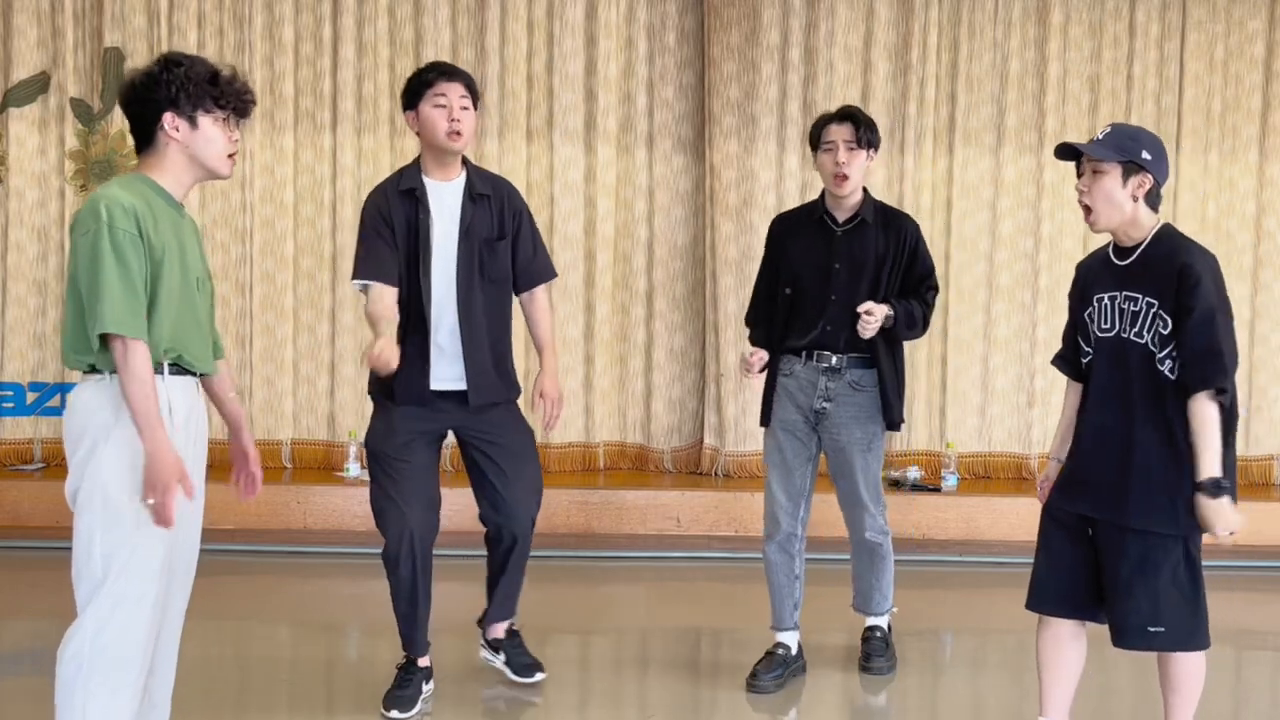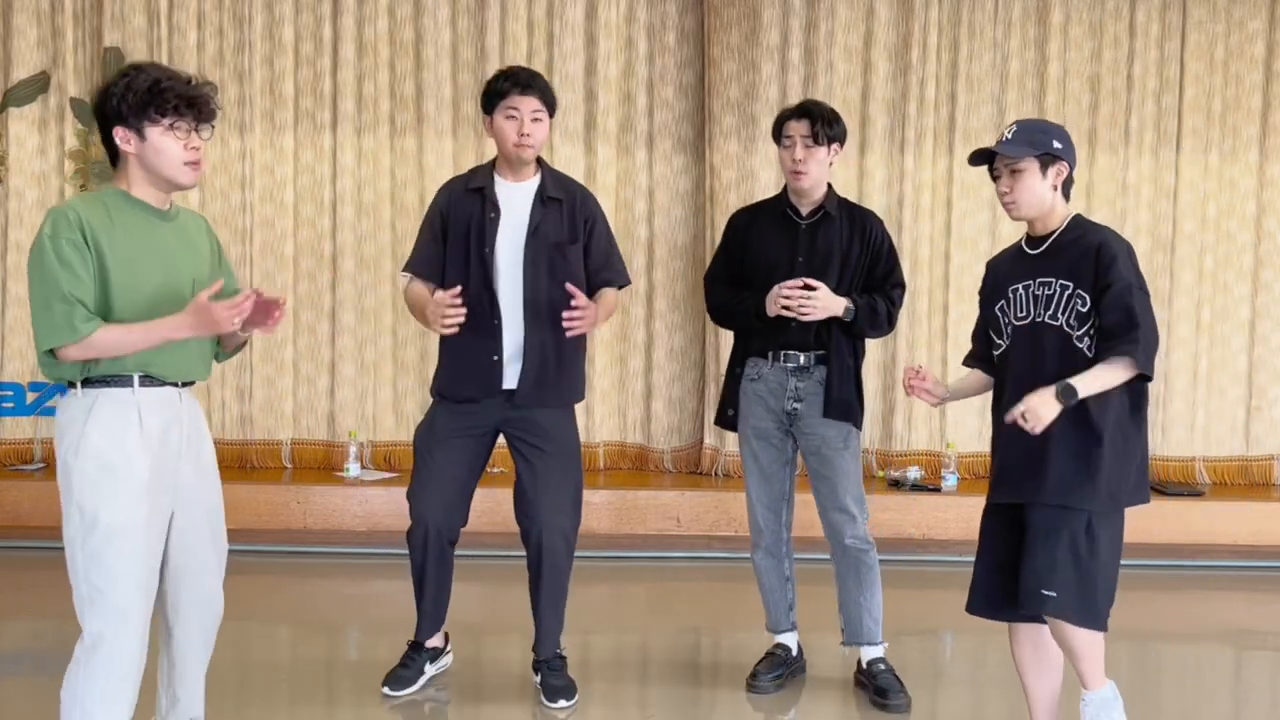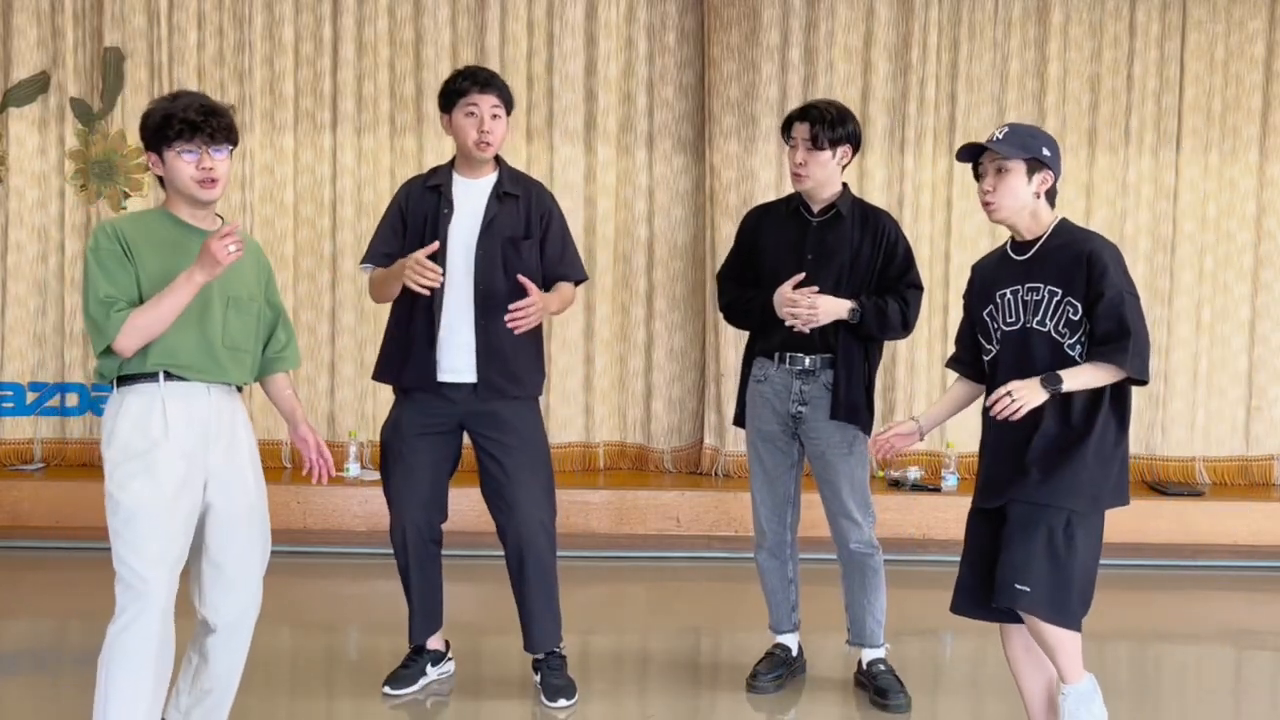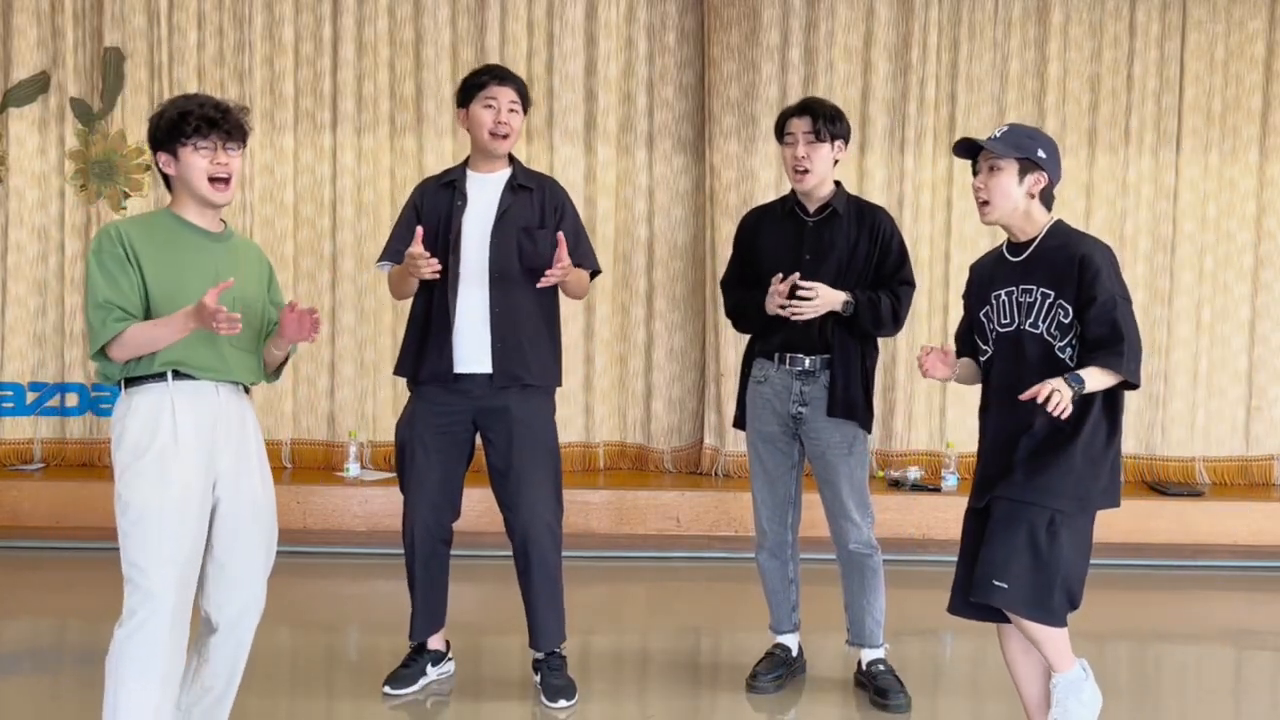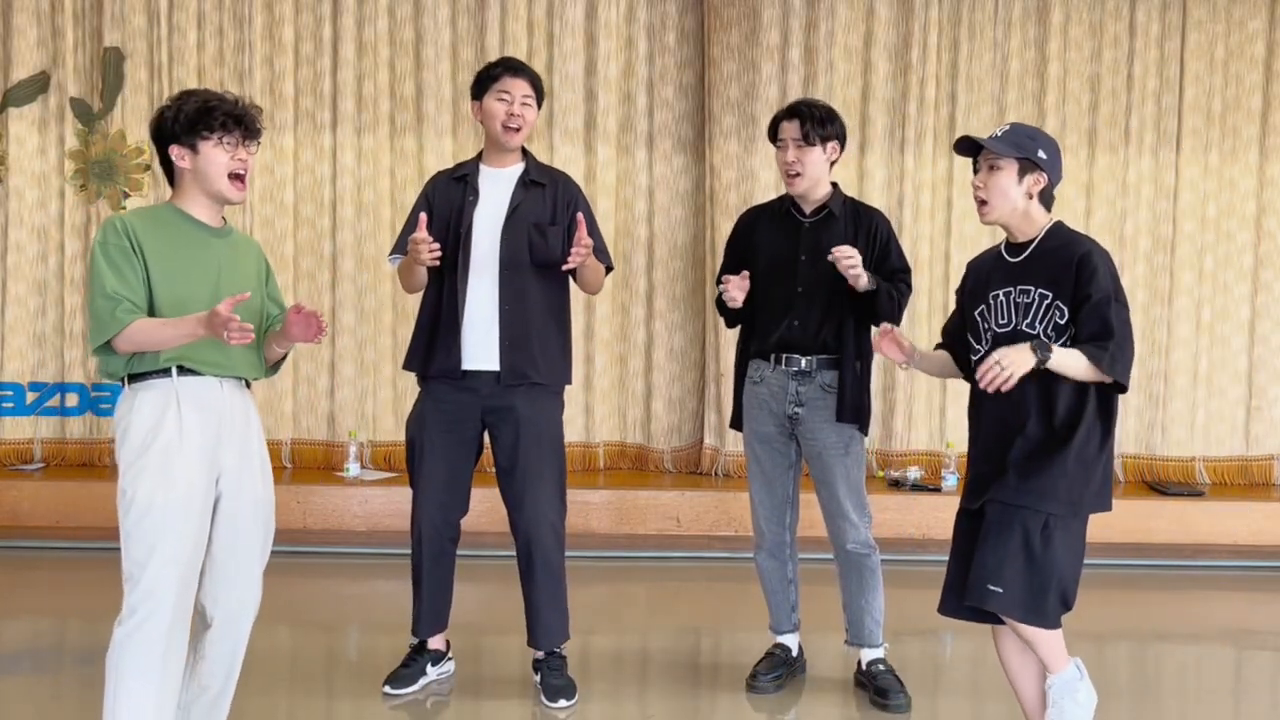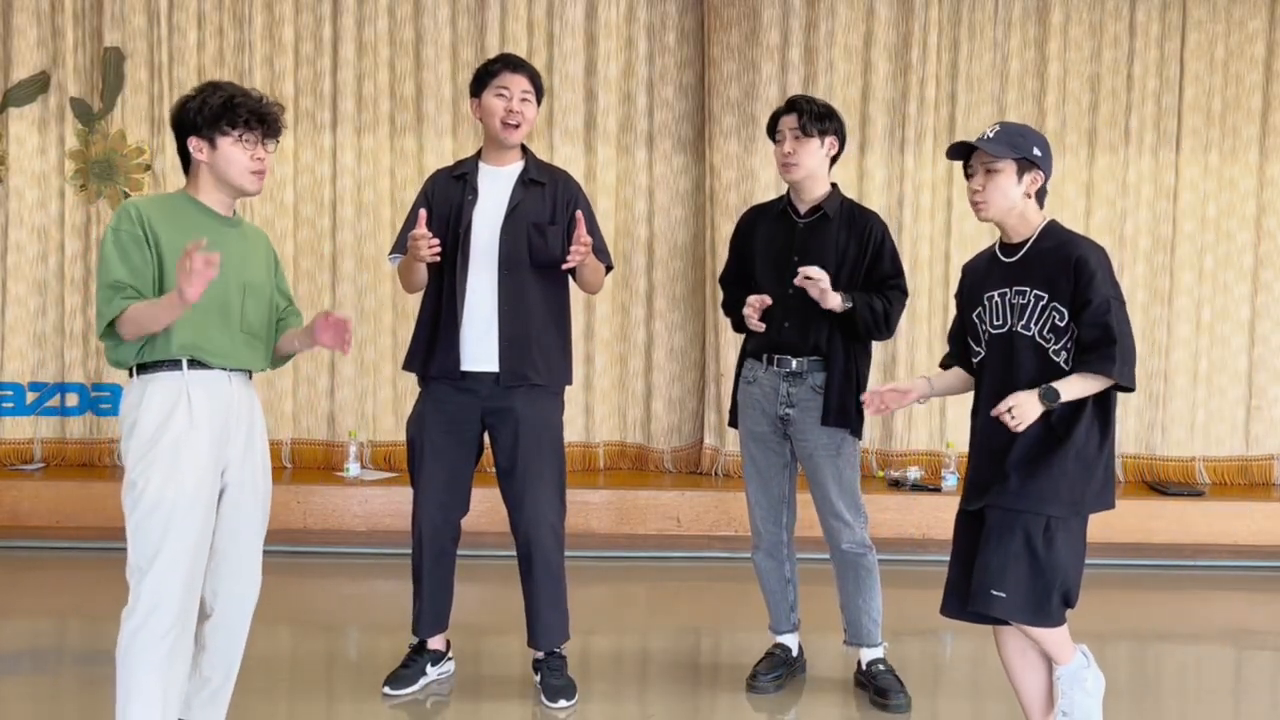
dt=0.7s
person 1, frame 1
left shoulder: (500, 197)
right shoulder: (388, 200)
left elbow: (533, 286)
right elbow: (378, 287)
left wrist: (551, 368)
right wrist: (382, 342)
left hip: (488, 390)
right hip: (407, 396)
left knee: (517, 517)
right knee: (407, 530)
left ankle: (499, 628)
right ankle: (416, 662)
person 1, frame 2
left shoulder: (575, 202)
right shoulder: (457, 198)
left elbow: (612, 291)
right elbow: (415, 287)
left wrist: (595, 311)
right wrist: (429, 308)
left hip: (544, 395)
right hip: (464, 390)
left knee: (552, 527)
right knee: (430, 518)
left ankle: (549, 656)
right ankle: (429, 641)
person 1, frame 3
left shoulder: (532, 199)
right shoulder: (416, 196)
left elbow: (568, 284)
right elbow: (375, 288)
left wrist: (545, 304)
right wrist: (401, 271)
left hip: (505, 388)
right hip: (425, 388)
left knee: (529, 521)
right knee: (412, 519)
left ankle: (547, 654)
right ankle: (429, 646)
person 1, frame 4
left shoulder: (545, 194)
right shoulder: (431, 194)
left elbow: (582, 285)
right elbow: (396, 287)
left wrist: (564, 272)
right wrist: (412, 268)
left hip: (520, 383)
right hip: (440, 380)
left knee: (535, 518)
right knee: (424, 516)
left ankle: (549, 654)
right ankle: (430, 646)
person 1, frame 5
left shoulder: (558, 190)
right shoulder: (444, 188)
left elbow: (595, 283)
right elbow: (408, 283)
left wrist: (584, 260)
right wrist: (416, 259)
left hip: (527, 380)
right hip: (448, 377)
left knee: (539, 519)
right knee: (432, 514)
left ankle: (549, 654)
right ankle: (431, 646)
person 1, frame 6
left shoulder: (558, 189)
right shoulder: (443, 186)
left elbow: (594, 282)
right elbow: (410, 282)
left wrist: (583, 259)
right wrist: (415, 256)
left hip: (528, 381)
right hip: (448, 378)
left knee: (539, 520)
right knee: (433, 515)
left ankle: (549, 654)
right ankle: (431, 646)
person 2, frame 1
left shoulder: (183, 223)
right shoulder: (114, 207)
right elbow: (120, 333)
left wrist: (239, 428)
right wrist: (156, 444)
left hip: (175, 412)
right hip: (126, 413)
left knee: (164, 600)
right knee: (115, 602)
person 2, frame 2
left shoulder: (197, 230)
right shoulder: (73, 223)
left elbow: (216, 344)
right elbow: (71, 341)
left wrist: (247, 320)
right wrist: (184, 322)
left hip: (185, 418)
right hip: (111, 422)
left knee: (198, 599)
right knee: (117, 612)
person 2, frame 3
left shoulder: (248, 251)
right shoulder: (118, 236)
left elbow: (269, 353)
right elbow: (124, 336)
left wrist: (299, 423)
right wrist: (200, 271)
left hip: (228, 420)
right hip: (151, 415)
left knee: (237, 596)
right knee: (147, 595)
person 2, frame 4
left shoulder: (251, 256)
right shoulder: (124, 238)
right elbow: (117, 342)
left wrist: (286, 337)
right wrist: (193, 319)
left hip: (237, 420)
right hip: (161, 415)
left knee: (241, 595)
right knee: (159, 594)
person 2, frame 5
left shoulder: (248, 252)
right shoulder: (127, 230)
right elbow: (122, 332)
left wrist: (287, 336)
right wrist: (202, 324)
left hip: (239, 415)
right hip: (164, 410)
left knee: (235, 593)
right knee: (160, 590)
person 2, frame 6
left shoulder: (258, 243)
right shoulder: (140, 217)
left elbow: (274, 345)
right elbow: (124, 319)
left wrist: (311, 333)
right wrist: (181, 298)
left hip: (242, 406)
right hip: (171, 400)
left knee: (235, 584)
right knee: (166, 582)
person 3, frame 1
left shoulder: (898, 230)
right shoulder: (787, 228)
left elbow: (923, 305)
right elbow: (765, 302)
left wrist: (888, 315)
right wrist: (759, 347)
left hip: (858, 385)
right hip: (793, 381)
left knee: (866, 517)
right knee: (783, 520)
left ankle: (876, 625)
right ankle: (786, 642)
person 3, frame 2
left shoulder: (862, 226)
right shoulder: (748, 223)
left elbow: (888, 307)
right elbow: (717, 299)
left wrist: (841, 306)
right wrist: (763, 304)
left hip: (828, 386)
right hip: (760, 382)
left knee: (849, 527)
right knee: (767, 524)
left ankle: (871, 658)
right ankle: (785, 643)
person 3, frame 3
left shoulder: (876, 227)
right shoulder: (762, 221)
left elbow: (905, 309)
right elbow: (729, 297)
left wrist: (846, 309)
right wrist: (771, 303)
left hip: (836, 388)
right hip: (769, 383)
left knee: (855, 529)
right knee: (771, 524)
left ankle: (872, 657)
right ankle: (786, 643)
person 3, frame 4
left shoulder: (871, 223)
right shoulder: (759, 224)
left elbow: (895, 307)
right elbow: (733, 303)
left wrist: (841, 300)
right wrist: (764, 304)
left hip: (836, 387)
right hip: (768, 384)
left knee: (854, 530)
right knee: (772, 525)
left ankle: (871, 657)
right ankle: (786, 644)
person 3, frame 5
left shoulder: (866, 224)
right shoulder: (755, 223)
left elbow: (897, 308)
right elbow: (731, 306)
left wrist: (864, 282)
right wrist: (731, 301)
left hip: (832, 388)
right hip: (765, 385)
left knee: (852, 529)
right knee: (771, 526)
left ankle: (872, 657)
right ankle: (786, 644)
person 3, frame 6
left shoulder: (862, 226)
right shoulder: (756, 223)
left elbow: (888, 315)
right elbow: (730, 293)
left wrist: (836, 300)
right wrist: (745, 311)
left hip: (824, 389)
right hip: (758, 386)
left knee: (847, 529)
right knee: (767, 526)
left ankle: (871, 657)
right ankle: (786, 644)
person 4, frame 1
left shoulder: (1189, 266)
right shoulder: (1091, 272)
left elbow: (1208, 382)
left wrist: (1211, 481)
right wrist: (1057, 454)
left hip: (1159, 478)
right hip: (1090, 474)
left knee: (1168, 618)
right knee: (1059, 600)
person 4, frame 2
left shoulder: (1104, 251)
right shoulder: (1002, 269)
left elbow: (1136, 354)
left wrist: (1062, 393)
right wrist: (942, 390)
left hip: (1086, 463)
right hip: (1017, 465)
left knee: (1058, 592)
right knee: (1019, 601)
person 4, frame 3
left shoulder: (1092, 256)
right shoulder: (987, 273)
left elbow: (1126, 357)
left wrist: (1047, 384)
right wrist: (921, 425)
left hip: (1073, 459)
right hip: (1004, 461)
left knee: (1034, 588)
right knee: (1003, 602)
person 4, frame 4
left shoulder: (1086, 259)
right shoulder: (986, 272)
left elbow: (1120, 360)
left wrist: (1071, 384)
right wrist: (951, 367)
left hip: (1065, 460)
right hip: (1001, 458)
left knee: (1017, 584)
right knee: (1002, 602)
person 4, frame 5
left shoulder: (1083, 259)
right shoulder: (982, 271)
left elbow: (1111, 363)
right elbow: (964, 363)
left wrist: (1036, 354)
right wrist: (914, 357)
left hip: (1057, 461)
right hip: (993, 460)
left knee: (1013, 590)
right knee: (992, 602)
person 4, frame 6
left shoulder: (1080, 260)
right shoulder: (979, 272)
left elbow: (1113, 364)
left wrist: (1046, 397)
right wrist: (920, 389)
left hip: (1057, 463)
right hip: (993, 463)
left knee: (1014, 595)
right knee: (996, 607)
left ankle: (1075, 669)
